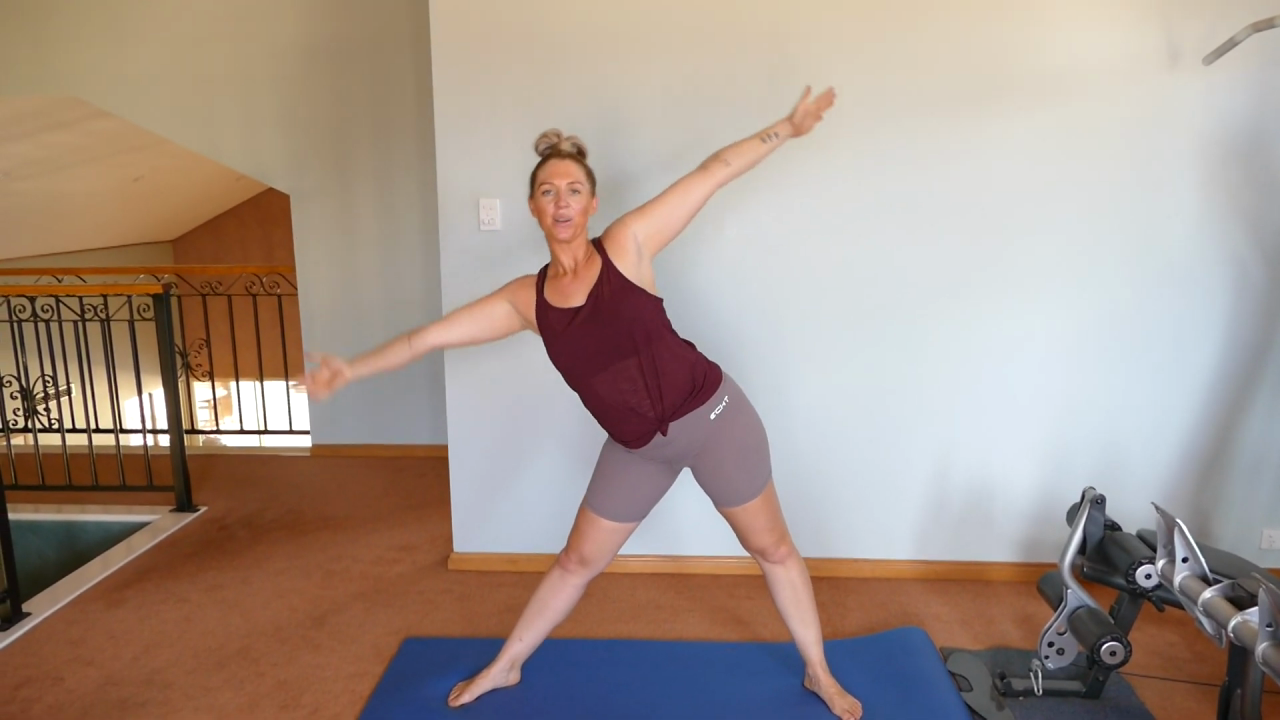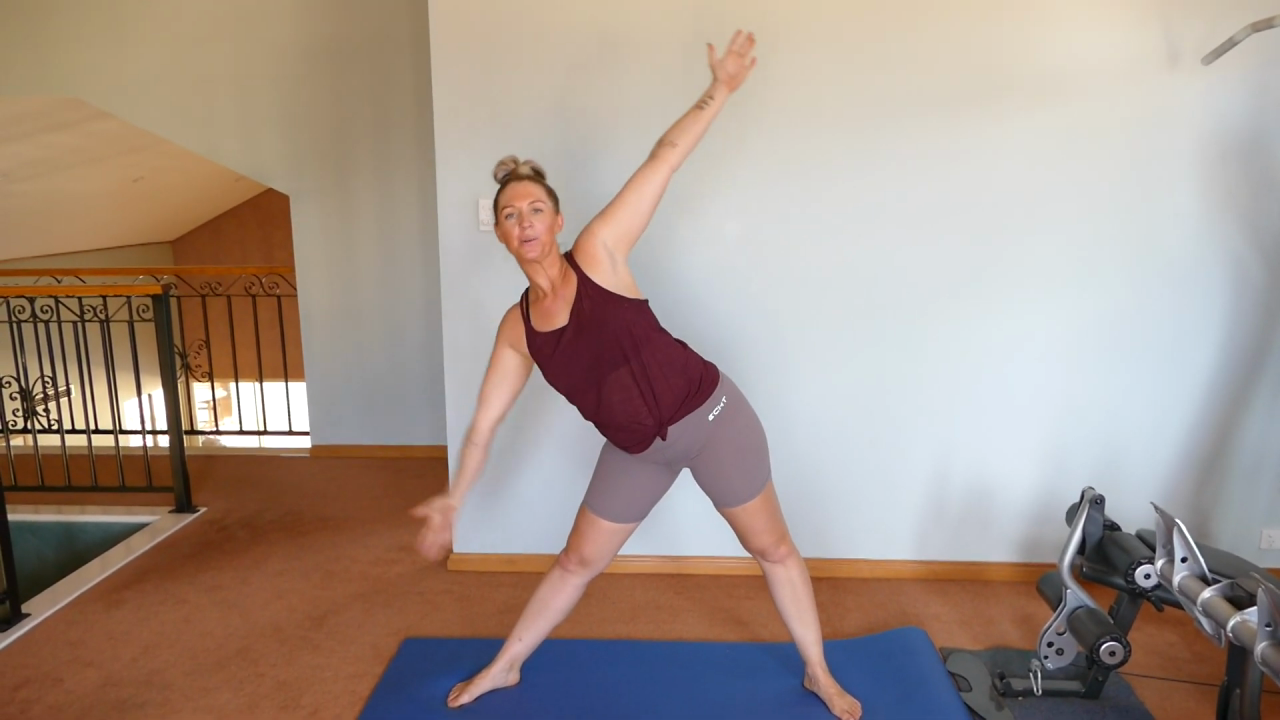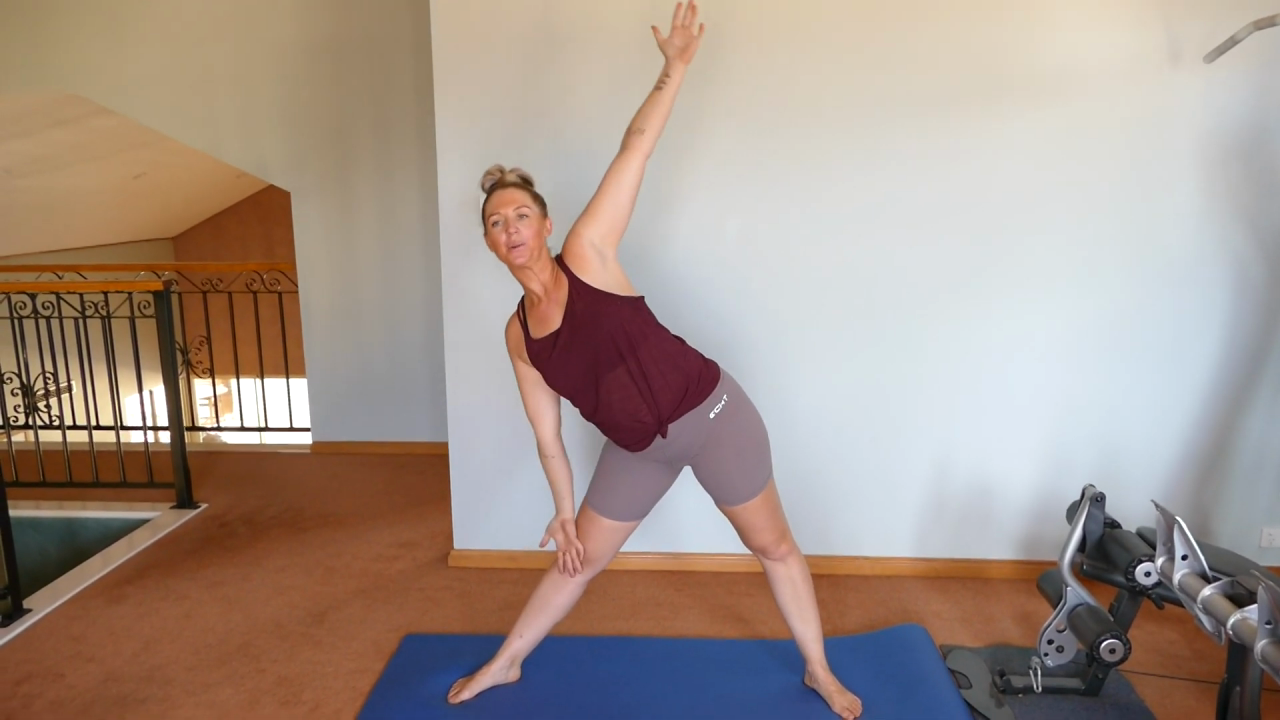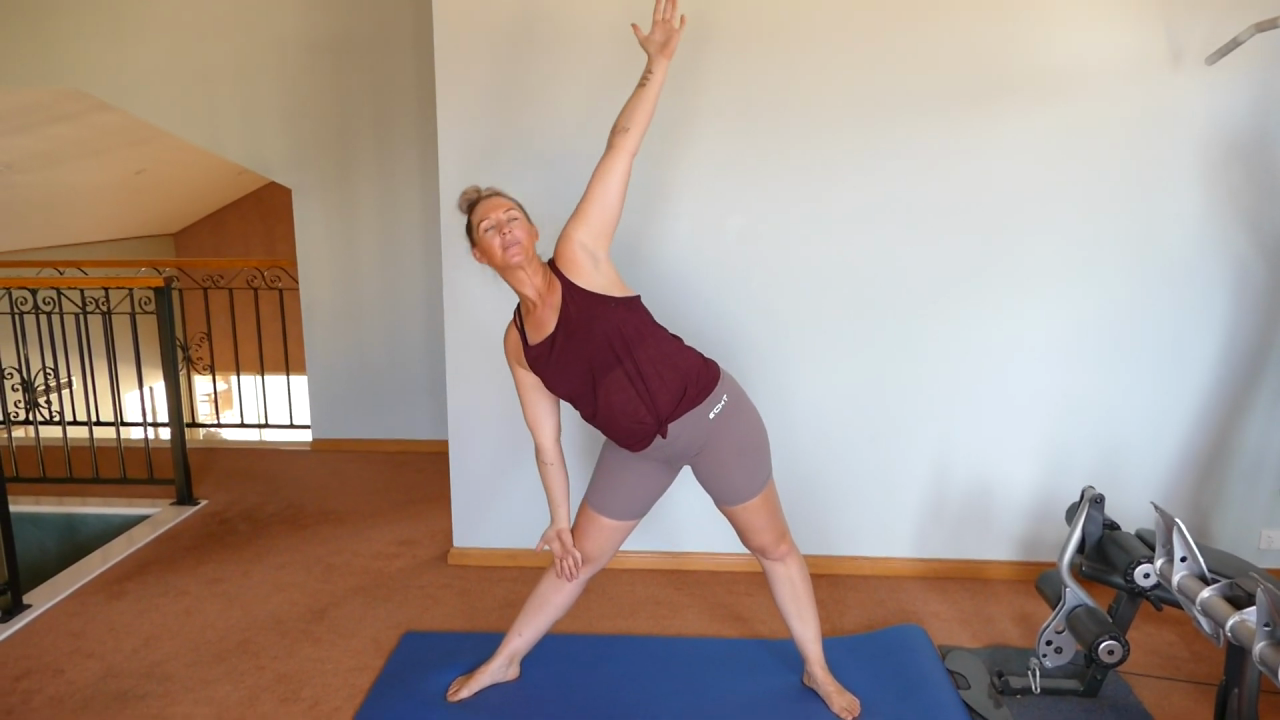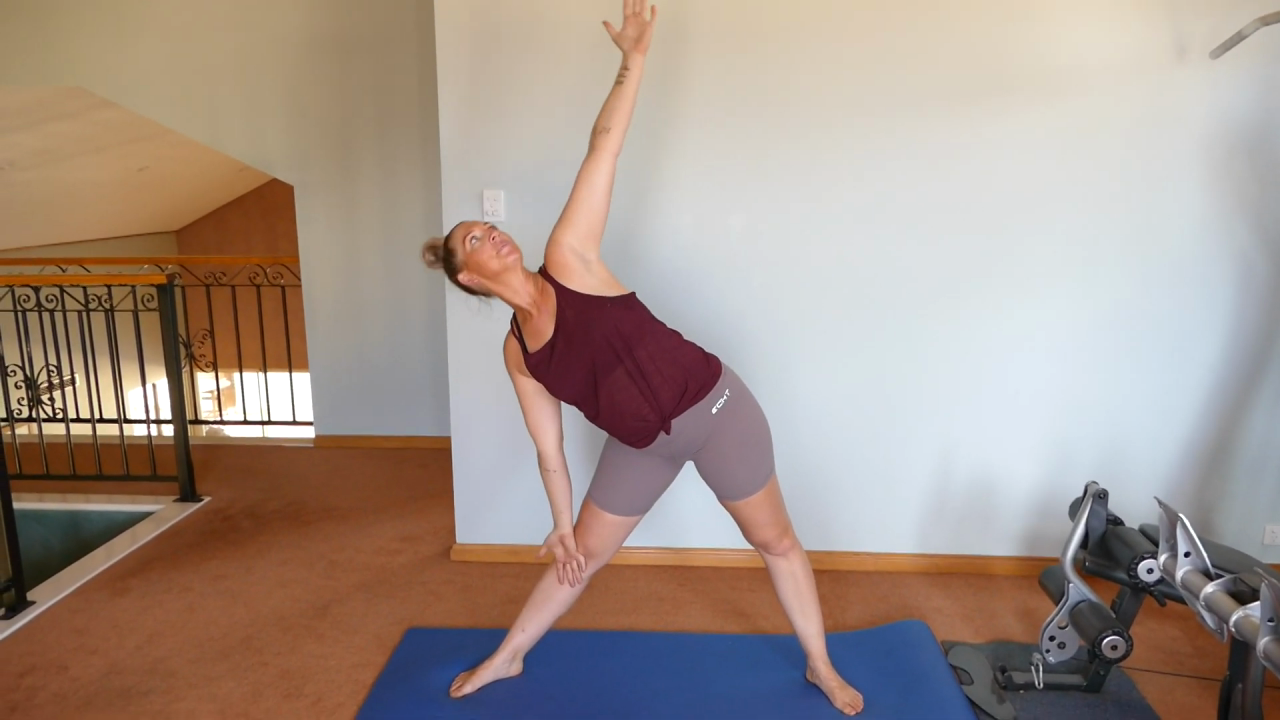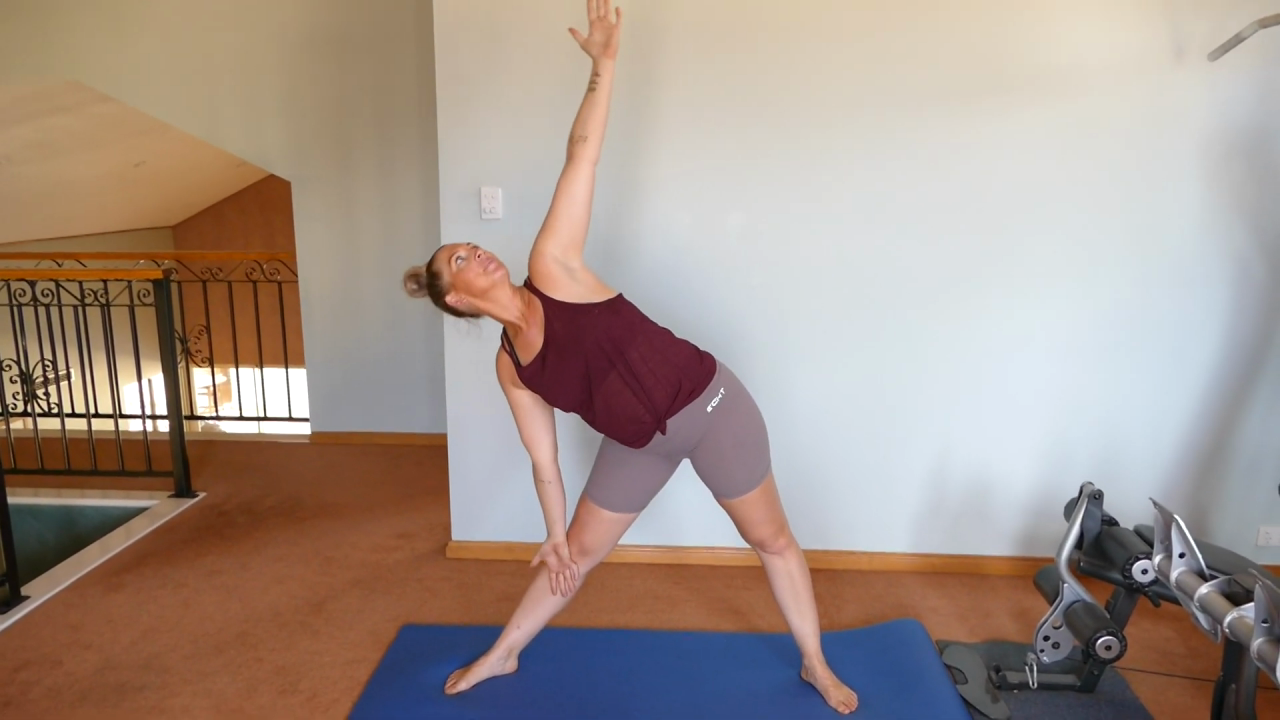
dt=0.3s
person 1, frame 1
left shoulder: (624, 247)
right shoulder: (525, 298)
left elbow: (706, 178)
right elbow: (434, 335)
left wrist: (784, 129)
right wrist: (355, 368)
left hip: (710, 415)
right hip: (634, 446)
left knee: (772, 548)
right knee: (577, 560)
right ankle: (504, 666)
person 1, frame 2
left shoulder: (598, 253)
right shoulder: (517, 327)
left elbow: (660, 162)
right elbow: (485, 418)
left wrist: (717, 92)
right wrist: (452, 498)
left hip: (707, 417)
right hip: (636, 449)
left knee: (771, 549)
right knee: (578, 561)
person 1, frame 3
left shoulder: (587, 253)
right shoulder: (518, 335)
left elbow: (636, 147)
right elbow: (548, 436)
left wrist: (675, 66)
right wrist: (563, 512)
left hip: (709, 414)
right hip: (637, 448)
left knee: (774, 546)
right knee: (578, 558)
person 1, frame 4
left shoulder: (578, 255)
right shoulder: (517, 343)
left elbow: (622, 147)
right elbow: (547, 441)
left wrist: (658, 62)
right wrist: (559, 521)
left hip: (708, 413)
right hip: (638, 447)
left knee: (772, 546)
right knee: (579, 558)
right ankle: (504, 661)
person 1, frame 5
left shoulder: (568, 258)
right shoulder: (516, 352)
left elbow: (603, 148)
right elbow: (549, 447)
left wrist: (633, 58)
right wrist: (562, 523)
left hip: (711, 408)
right hip: (642, 443)
left knee: (775, 541)
right knee: (583, 553)
right ankle: (505, 658)
person 1, frame 6
left shoulder: (551, 267)
right shoulder: (510, 366)
left elbow: (581, 156)
right elbow: (544, 459)
left wrist: (603, 63)
right wrist: (554, 533)
left hip: (708, 406)
right hip: (640, 441)
left knee: (772, 539)
right knee: (580, 550)
right ankle: (501, 655)
